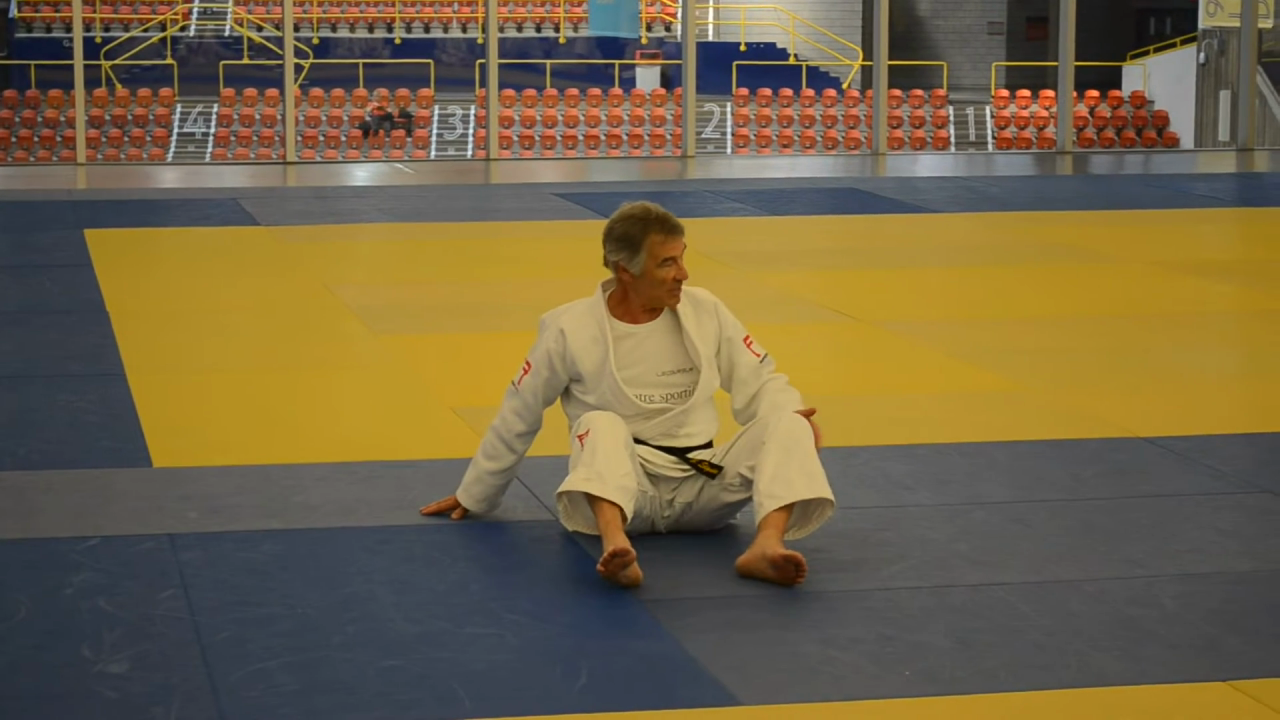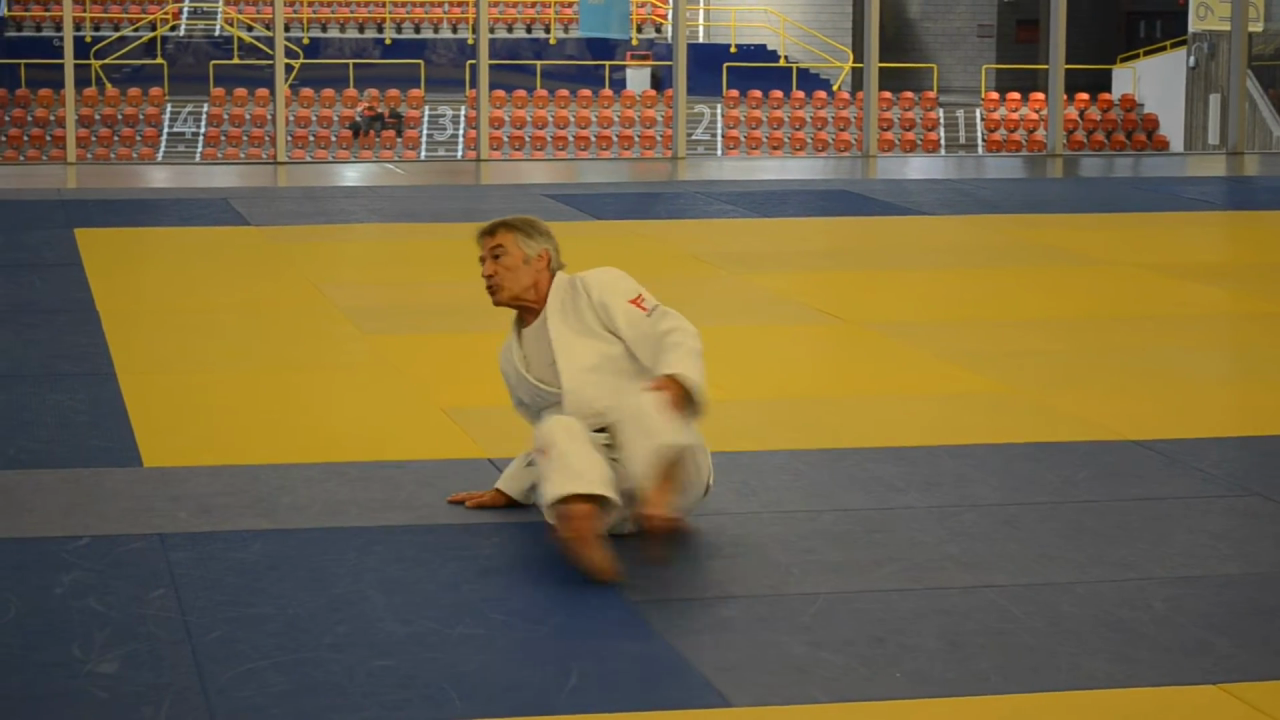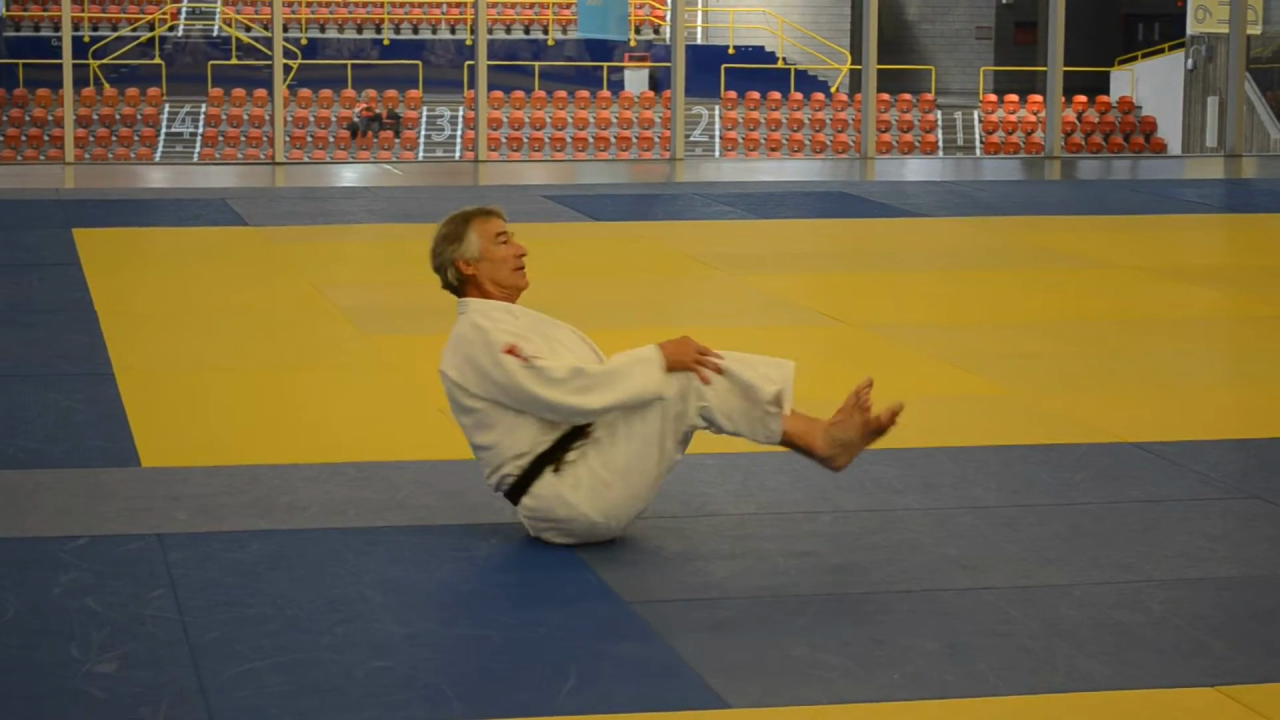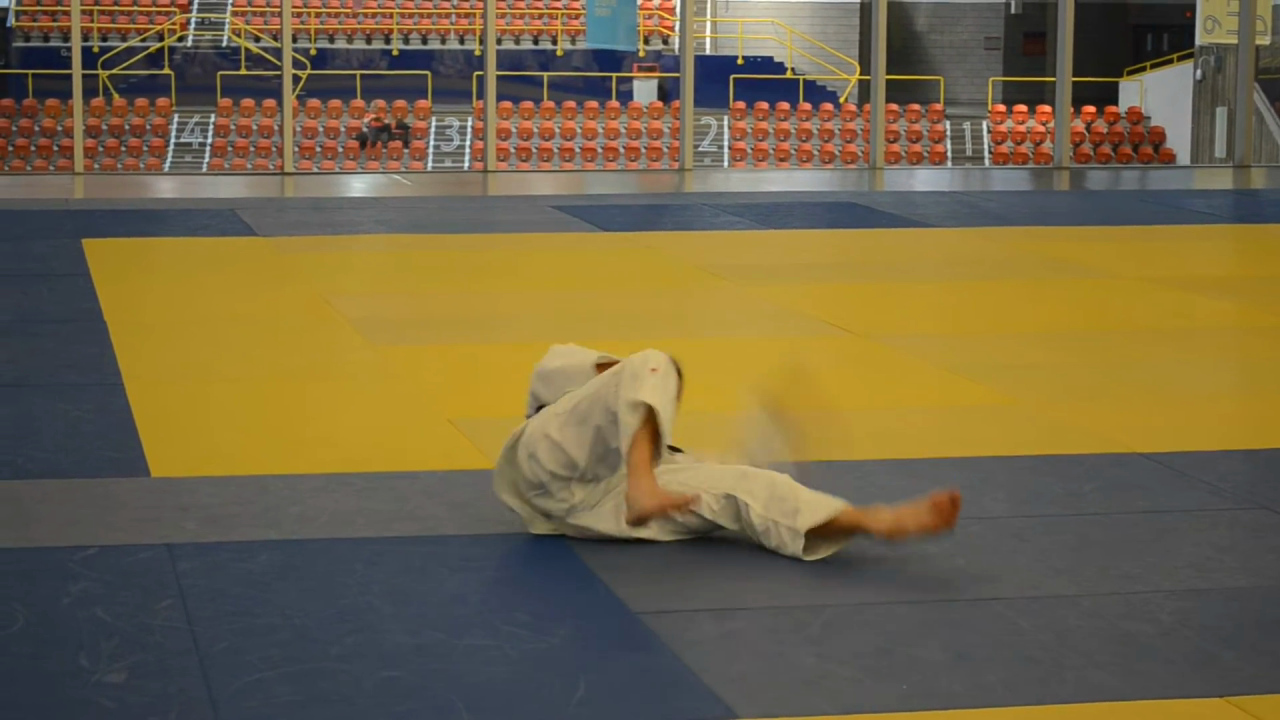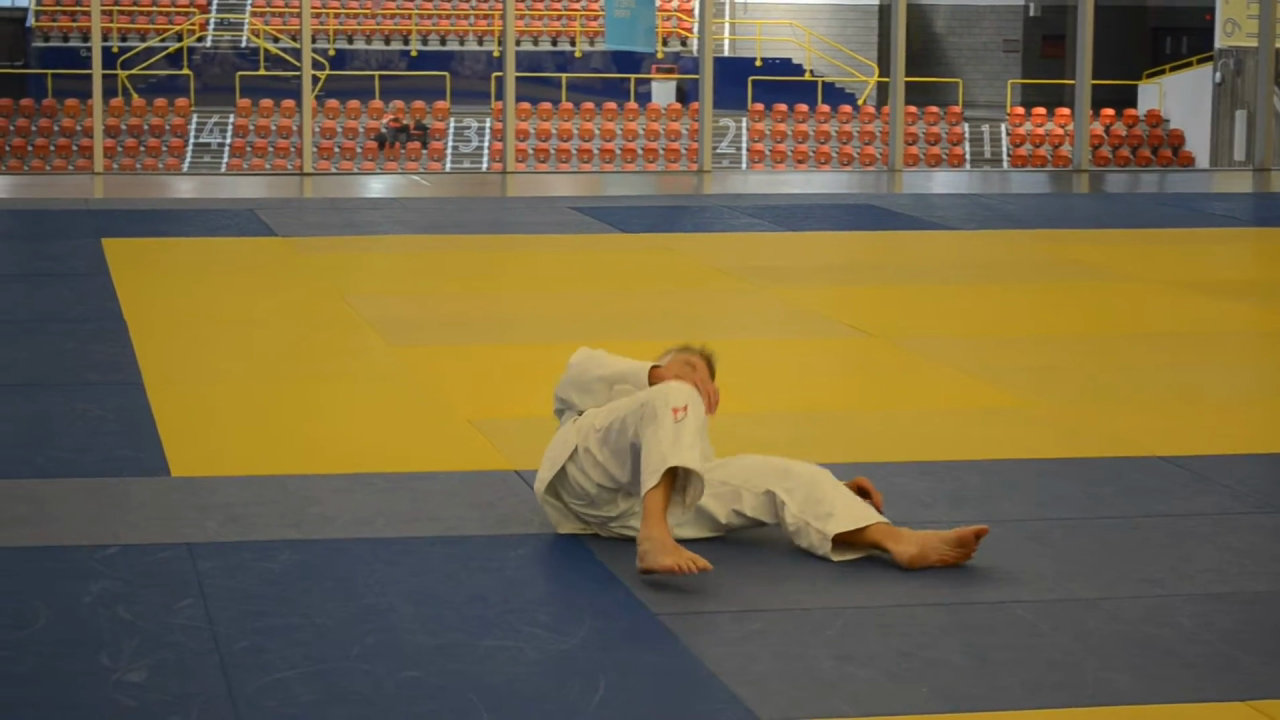
dt=1s
person 1, frame 1
left shoulder: (705, 310)
right shoulder: (569, 329)
left elbow: (759, 381)
right elbow: (516, 417)
left wrist: (792, 413)
right wrist: (471, 496)
left hip: (696, 483)
right hip: (619, 481)
left knee: (785, 429)
right knee: (600, 427)
left ankle: (765, 547)
right ankle: (615, 547)
person 1, frame 2
left shoulder: (600, 289)
right shoulder: (513, 355)
left elbow: (675, 338)
left wrist: (676, 382)
right wrist: (510, 490)
left hip: (662, 469)
right hip: (597, 483)
left knee: (640, 406)
right knee: (560, 432)
left ankle: (658, 507)
right ankle: (589, 544)
person 1, frame 3
left shoulder: (516, 325)
right shoulder: (483, 332)
left elbow: (595, 391)
right elbow: (572, 393)
right wrist: (658, 358)
left hip: (581, 494)
right hip: (572, 496)
left knee: (697, 372)
right knee: (688, 379)
left ankle: (820, 436)
right ankle: (823, 443)
person 1, frame 4
left shoulder: (660, 452)
right shoulder: (568, 401)
left elbow: (713, 470)
right elbow: (552, 372)
right wrist: (625, 370)
left hip: (596, 501)
right hip: (553, 468)
left knee: (743, 487)
right knee: (652, 367)
left ankle: (875, 521)
right ankle: (641, 494)
person 1, frame 5
left shoulder: (690, 440)
right shoulder: (606, 399)
left elbow: (753, 483)
right elbow: (581, 372)
left wrist: (835, 491)
right wrist: (658, 376)
left hip: (652, 491)
right hip: (590, 472)
left knee: (789, 477)
right knee: (680, 401)
left ankle: (900, 541)
right ankle: (655, 540)
